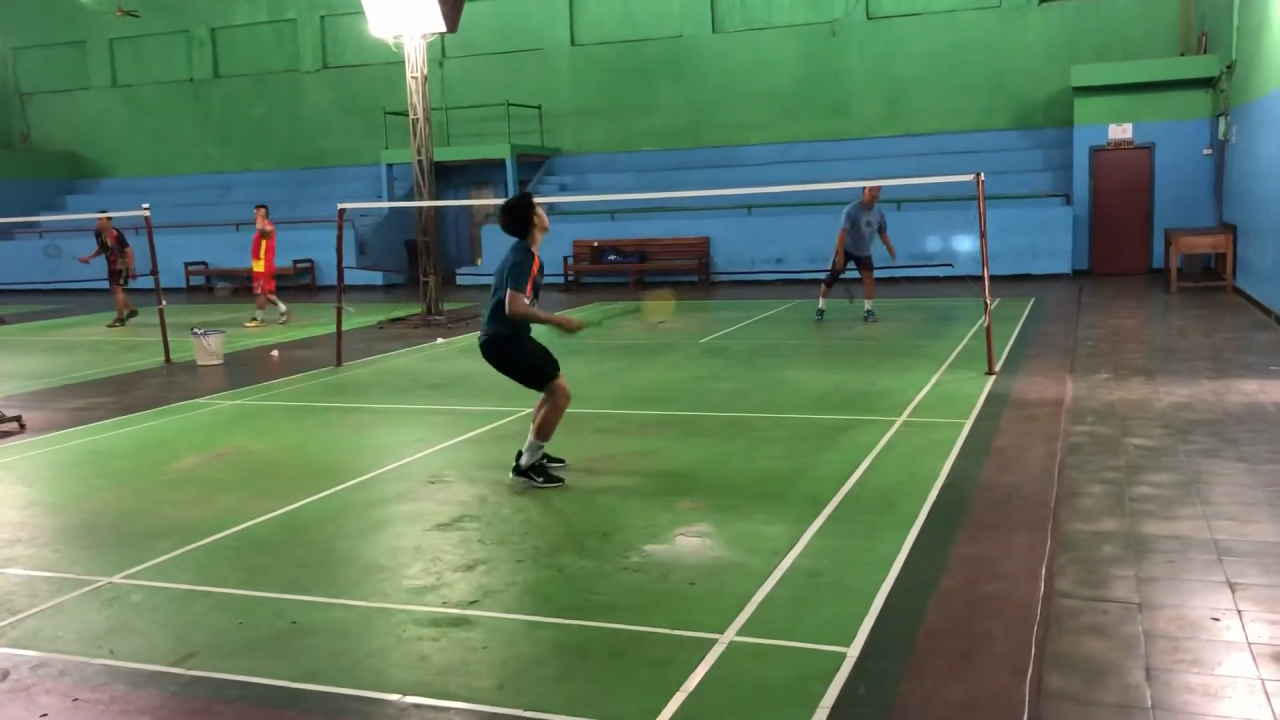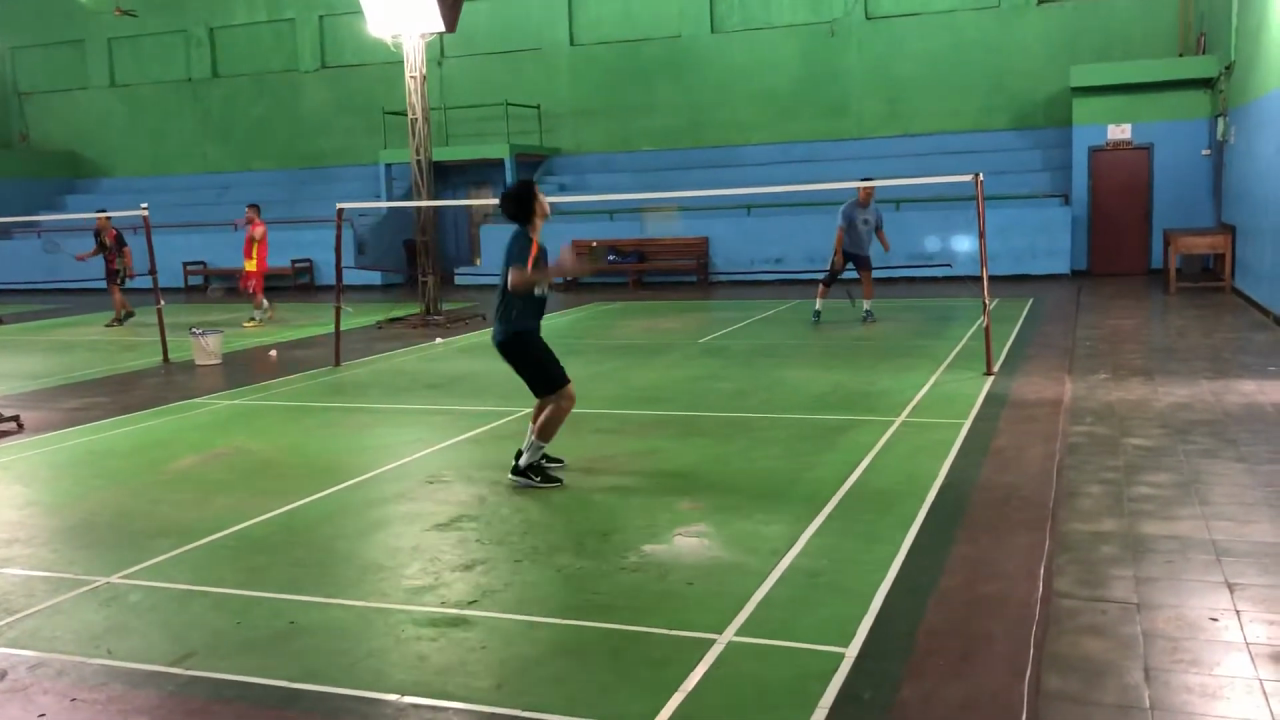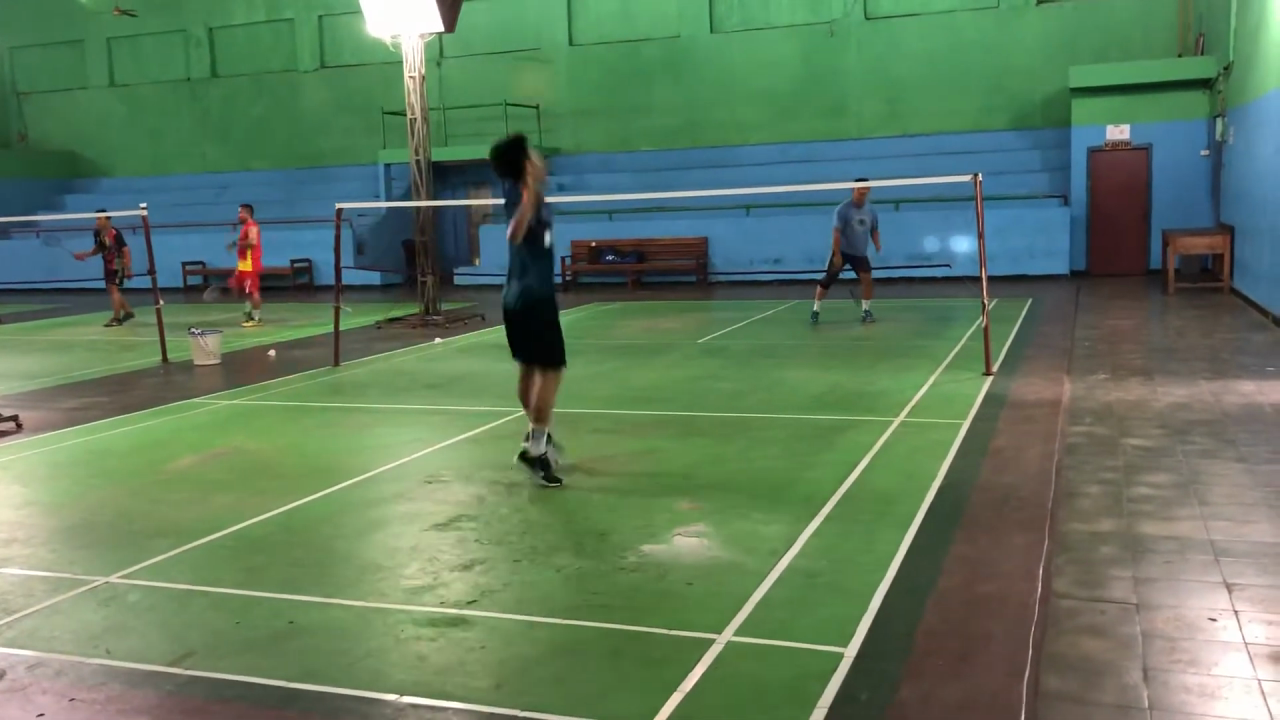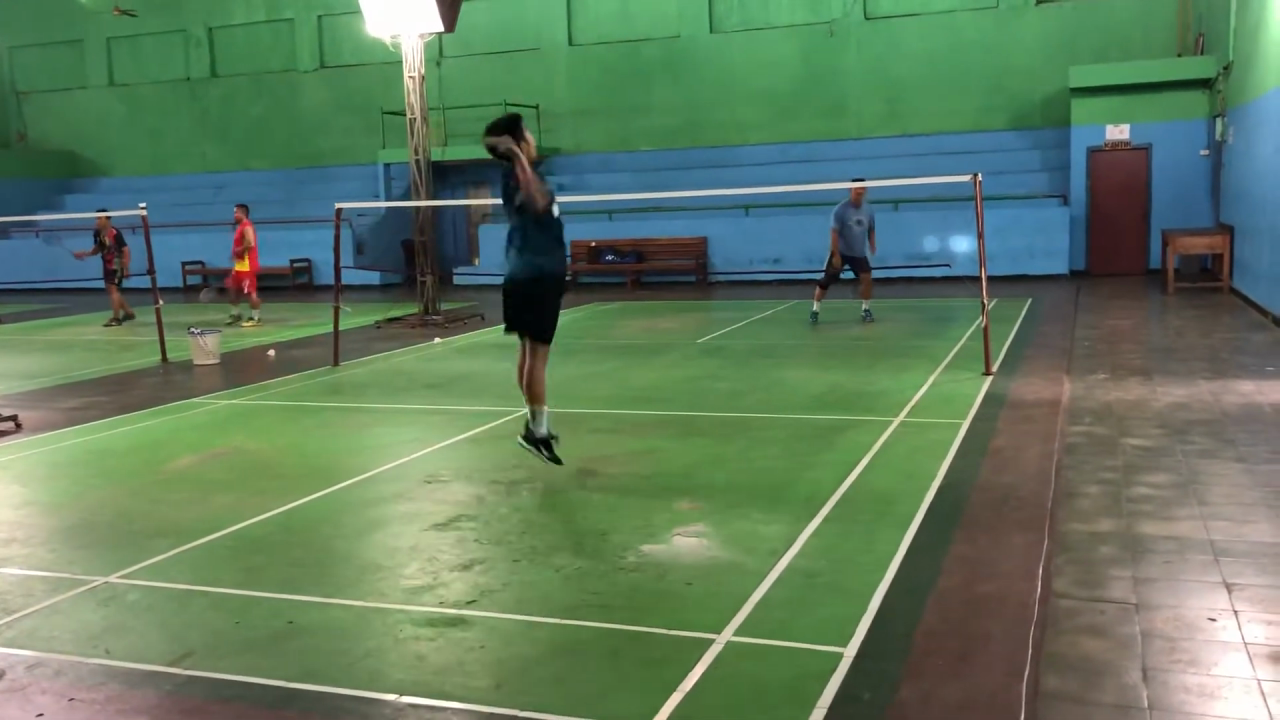
dt=0.1s
person 1, frame 1
left shoulder: (520, 253)
right shoulder: (525, 259)
right elbow: (513, 308)
right wrist: (559, 321)
left hip: (505, 337)
right hip: (504, 340)
left knee: (554, 388)
right knee: (560, 392)
left ankle: (532, 454)
right ankle: (527, 464)
person 1, frame 2
left shoulder: (527, 239)
right shoulder: (526, 242)
right elbow: (515, 284)
right wrist: (556, 271)
left hip: (515, 334)
right hip: (517, 336)
left knee: (550, 394)
right knee: (564, 396)
left ankle: (530, 451)
right ankle: (527, 465)
person 1, frame 3
left shoulder: (519, 194)
right shoulder: (523, 195)
right elbow: (515, 234)
right wrist: (534, 190)
left hip: (520, 300)
right hip: (531, 301)
left knee: (530, 371)
right knee: (549, 375)
left ankle: (535, 440)
right ankle: (536, 453)
person 1, frame 4
left shoulder: (513, 175)
right shoulder: (522, 173)
right elbow: (538, 202)
right wrist: (519, 155)
left hip: (518, 275)
right hip: (543, 275)
left knee: (528, 352)
right knee: (537, 354)
left ankle: (535, 425)
right ankle: (537, 433)
